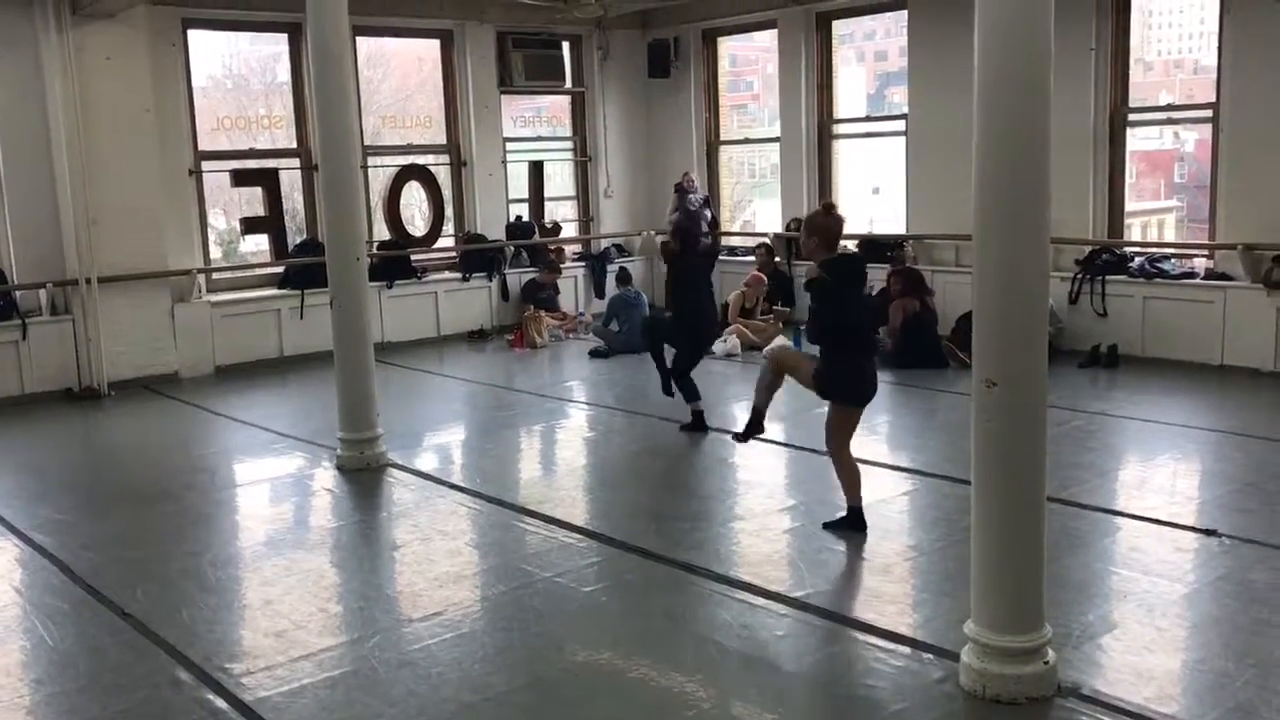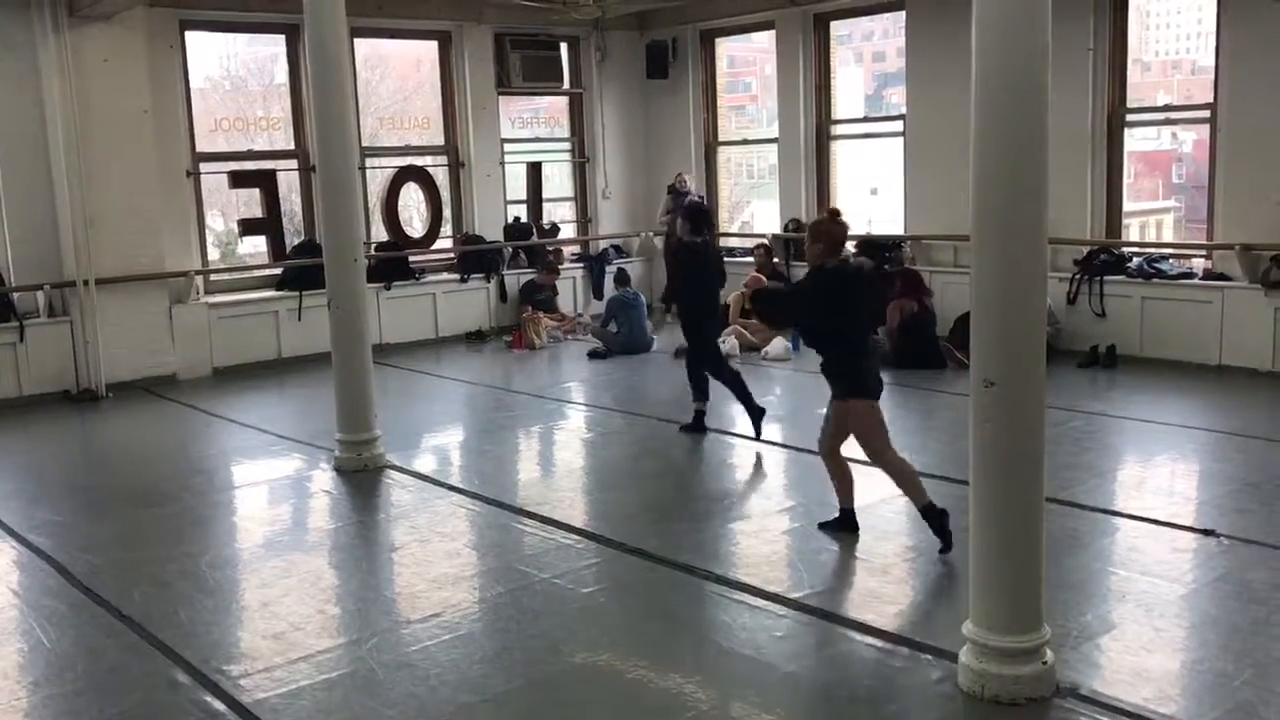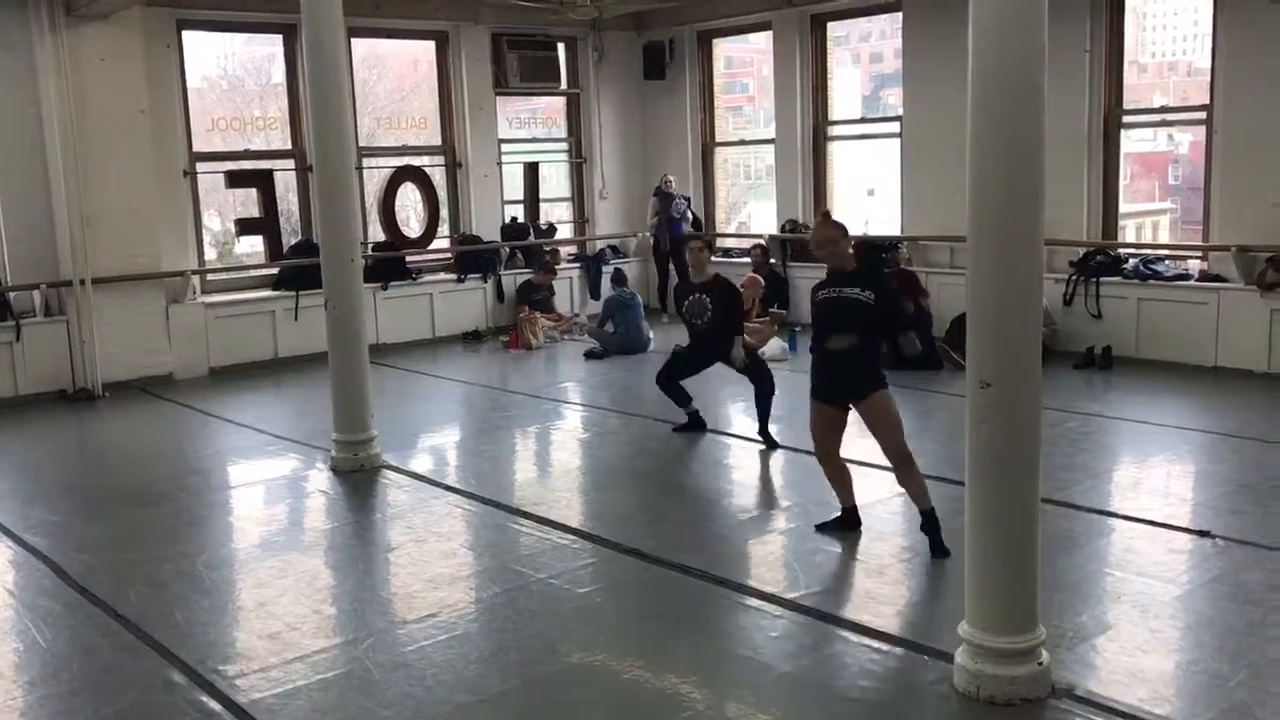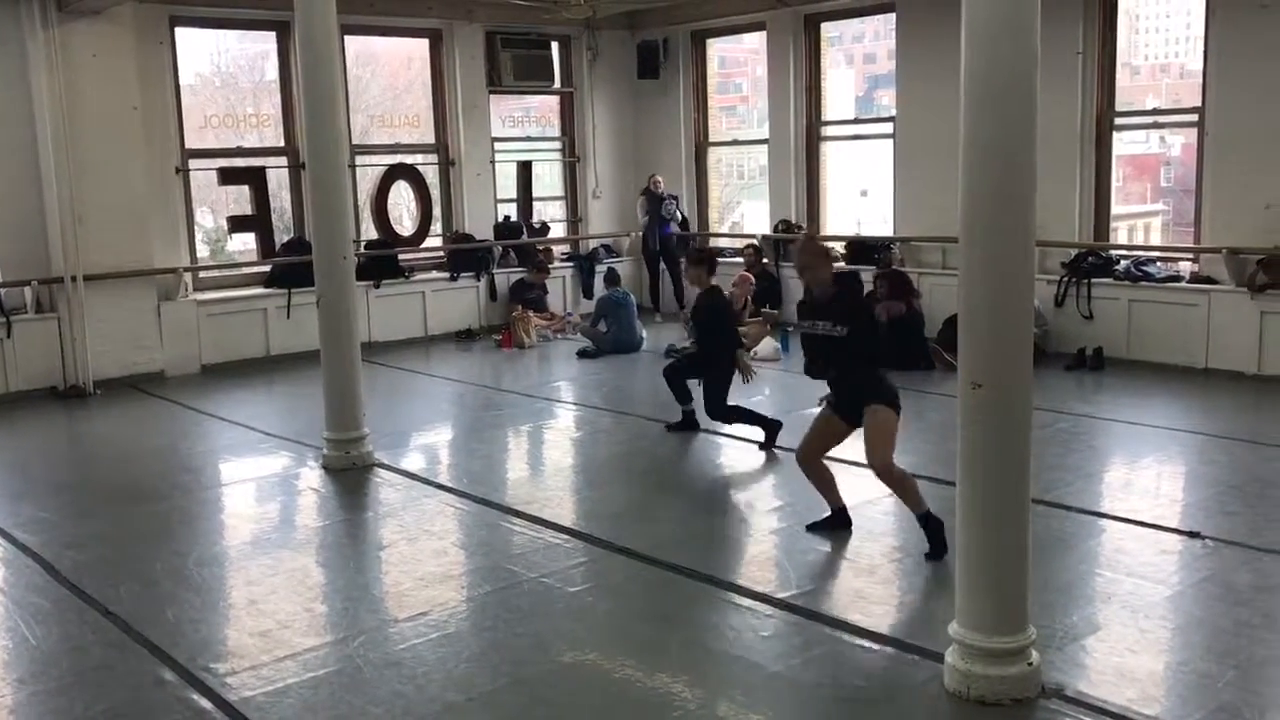
dt=0.3s
person 1, frame 1
left shoulder: (830, 281)
right shoulder: (849, 270)
left elbow: (821, 331)
left wrist: (814, 283)
left hip: (838, 372)
right hip: (863, 376)
left knee: (777, 356)
right knee: (838, 445)
left ankle: (755, 422)
right ankle: (854, 515)
person 1, frame 2
left shoulder: (822, 283)
right shoulder: (858, 277)
left elbow: (779, 311)
left wrist: (757, 292)
left hip: (853, 380)
right hip: (856, 373)
left knee: (881, 454)
right knee: (828, 448)
left ankle: (932, 515)
right ankle: (848, 516)
person 1, frame 3
left shoulder: (873, 280)
right shoulder: (820, 289)
left elbow: (893, 324)
right elbow: (819, 331)
left hip: (865, 375)
right hip: (826, 378)
left knee: (899, 453)
right knee: (825, 453)
left ankle: (930, 524)
right ankle: (849, 515)
person 1, frame 4
left shoulder: (853, 303)
right shoulder: (804, 308)
left elbow: (869, 352)
right wrist: (835, 389)
left hip: (875, 394)
right hip: (846, 396)
left knee: (881, 462)
right knee: (806, 455)
left ankle: (931, 525)
right ankle: (840, 517)
person 2, frame 1
left shoulder: (677, 260)
right shoulder: (704, 255)
right elbow: (713, 237)
left hip: (688, 326)
right hip: (709, 325)
left knee: (651, 326)
right knee: (681, 368)
left ankle: (667, 378)
right ankle: (697, 418)
person 2, frame 2
left shoulder: (682, 251)
right shoulder: (709, 249)
left elbow: (678, 287)
right elbow: (720, 280)
left hip: (698, 318)
right hip: (711, 314)
left knee: (716, 366)
right knee: (695, 365)
left ankle: (753, 409)
right ankle: (698, 419)
person 2, frame 3
left shoulder: (723, 285)
right shoulder: (681, 288)
left elbow: (736, 317)
left wrist: (738, 346)
right wrist: (691, 341)
left hip: (727, 341)
right hip: (700, 345)
left knee: (763, 378)
right knee: (664, 378)
left ankle: (764, 429)
right ankle: (695, 419)
person 2, frame 4
left shoulder: (710, 299)
right shoulder: (709, 295)
left elbow: (728, 328)
left wrist: (742, 358)
left hip: (719, 358)
right hip: (706, 354)
left knee: (715, 409)
right knee: (673, 370)
left ankle: (769, 425)
right ankle: (688, 418)
